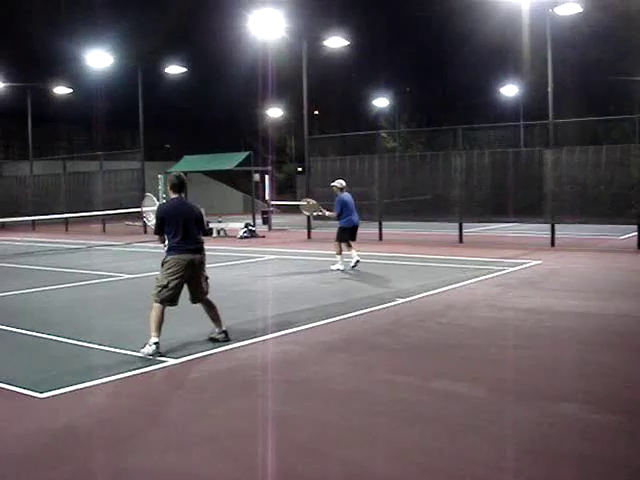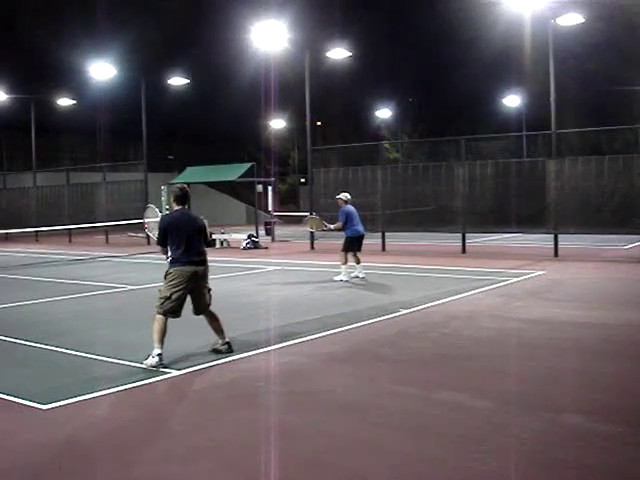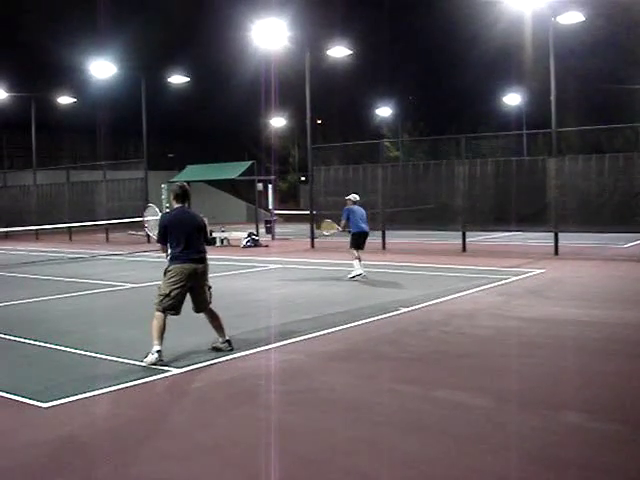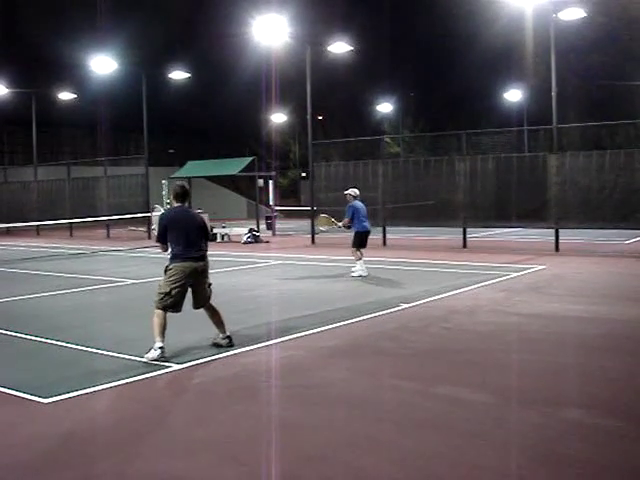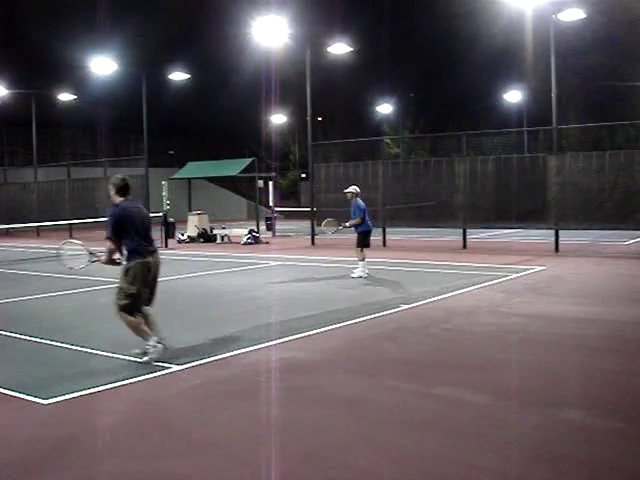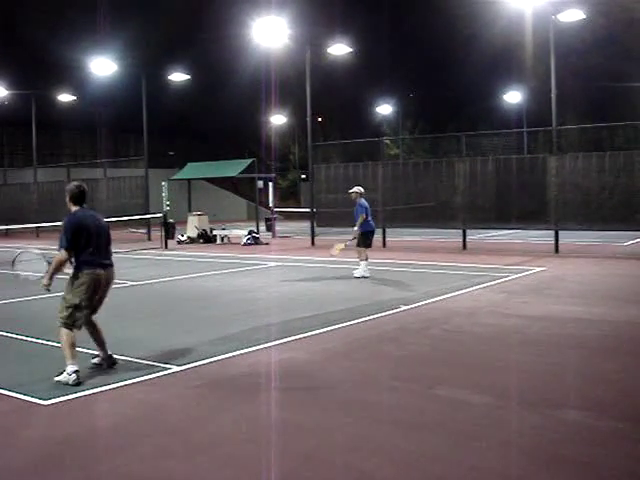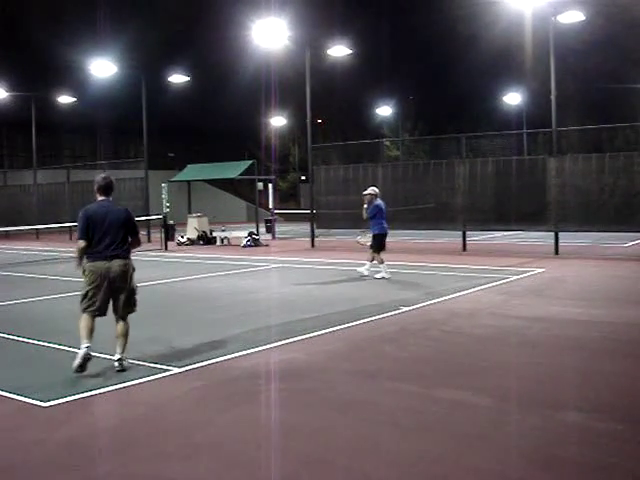
dt=0.5s
person 1, frame 1
left shoulder: (163, 208)
right shoulder: (195, 209)
left elbow: (161, 239)
right elbow: (202, 234)
left hip: (176, 257)
right hip: (197, 255)
left knee: (159, 301)
right knee: (202, 297)
left ankle: (154, 342)
right ankle: (221, 331)
person 1, frame 2
left shoulder: (166, 220)
right shoulder: (198, 220)
left elbow: (164, 250)
right elbow: (205, 245)
left hip: (179, 269)
right hip: (200, 267)
left knee: (161, 312)
right knee: (205, 309)
left ankle: (157, 353)
right ankle: (224, 343)
person 1, frame 3
left shoulder: (166, 218)
right shoulder: (198, 219)
left elbow: (164, 248)
left hip: (179, 267)
right hip: (200, 265)
left knee: (160, 310)
right knee: (205, 307)
left ankle: (156, 350)
right ankle: (224, 341)
person 1, frame 4
left shoulder: (166, 217)
right shoulder: (198, 217)
left elbow: (163, 246)
right elbow: (206, 243)
left hip: (180, 266)
right hip: (201, 264)
left knee: (160, 308)
right knee: (205, 303)
left ankle: (158, 346)
right ankle: (224, 336)
person 1, frame 5
left shoulder: (117, 212)
right shoulder: (140, 209)
left elbow: (113, 245)
left wrist: (107, 258)
right wrist: (121, 256)
left hip: (138, 263)
right hip: (152, 258)
left knee: (125, 310)
right knee: (140, 305)
left ankle: (154, 343)
right ankle: (154, 341)
person 1, frame 6
left shoulder: (72, 220)
right shoulder: (99, 219)
left elbow: (63, 256)
left wrist: (50, 276)
left hip: (86, 275)
right hip: (106, 273)
left knee: (67, 324)
right knee: (86, 318)
left ankle: (72, 370)
right ankle: (105, 356)
person 1, frame 7
left shoulder: (88, 212)
right shoulder: (124, 212)
left elbow: (82, 245)
right elbow: (136, 242)
left wrist: (80, 261)
left hip: (96, 266)
right hip: (121, 265)
left knee: (88, 312)
right knee: (121, 315)
left ankle: (85, 348)
right ankle: (119, 358)
